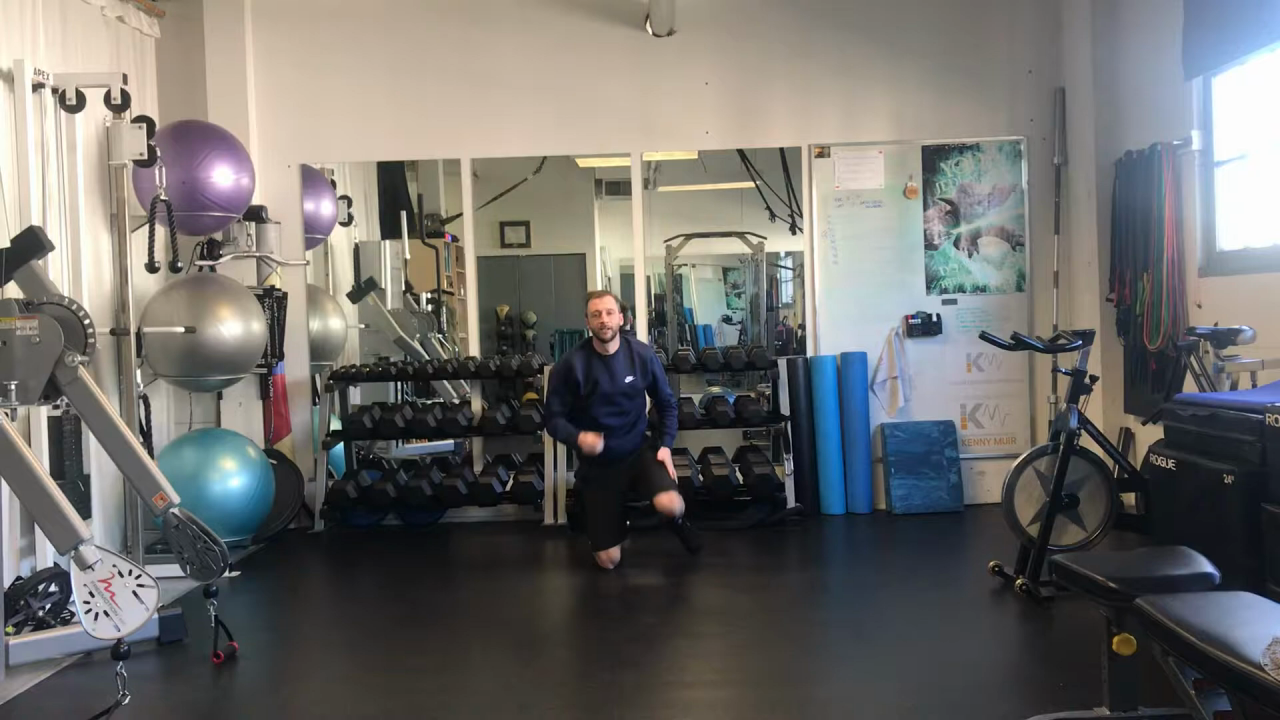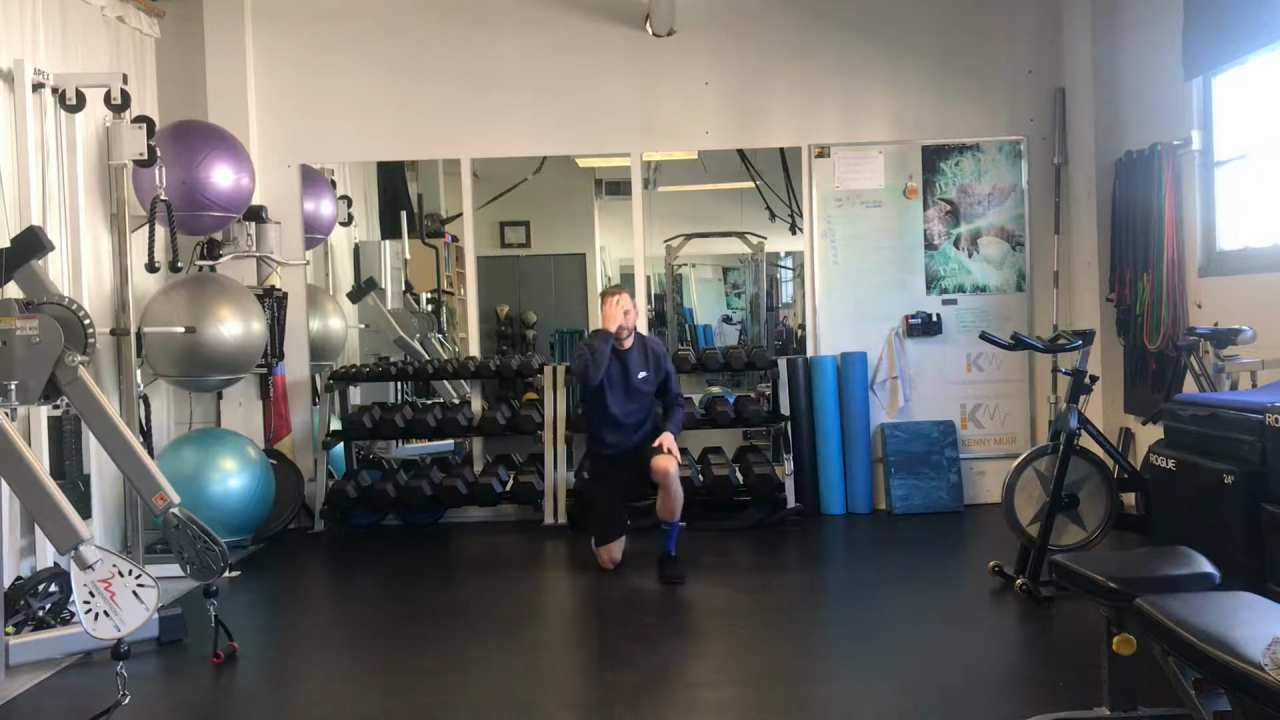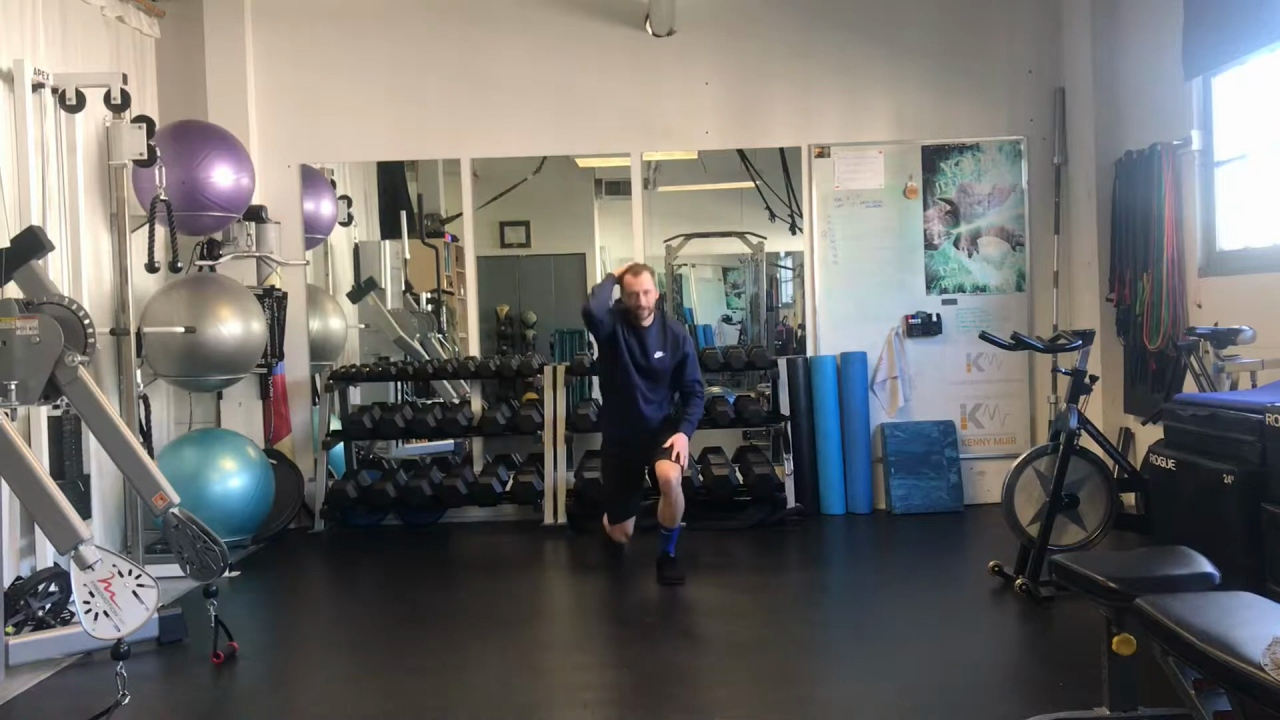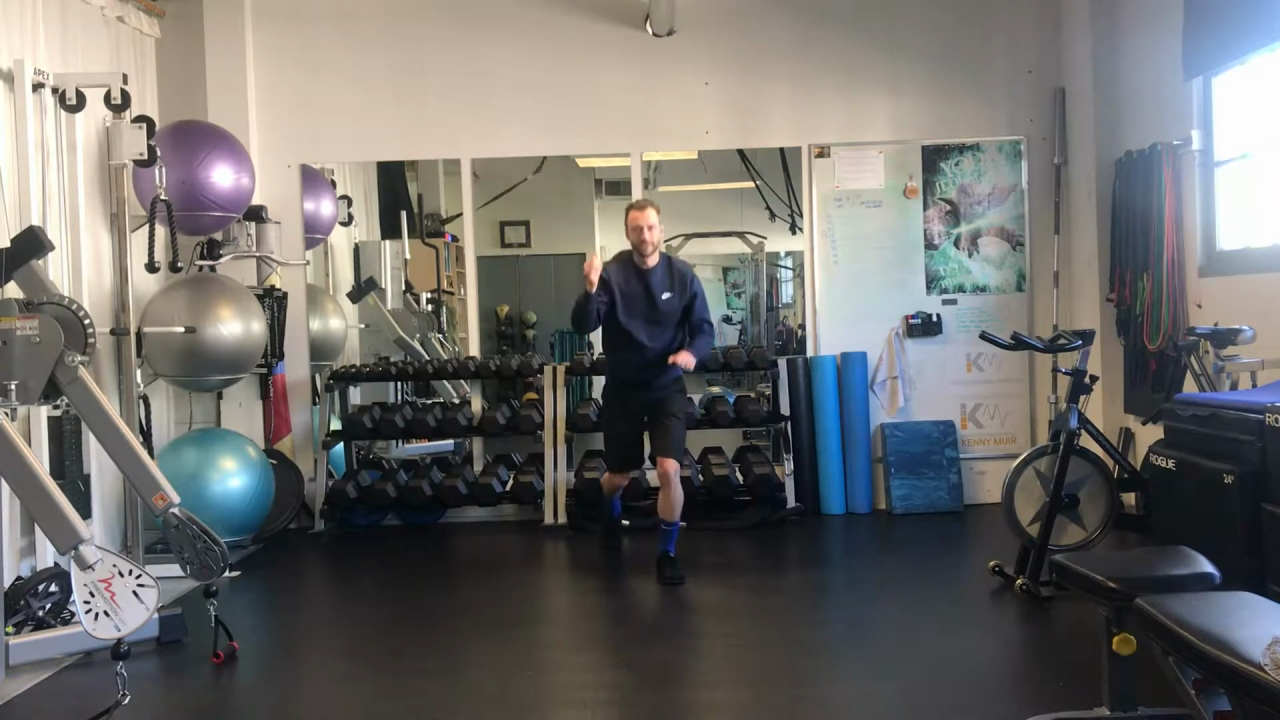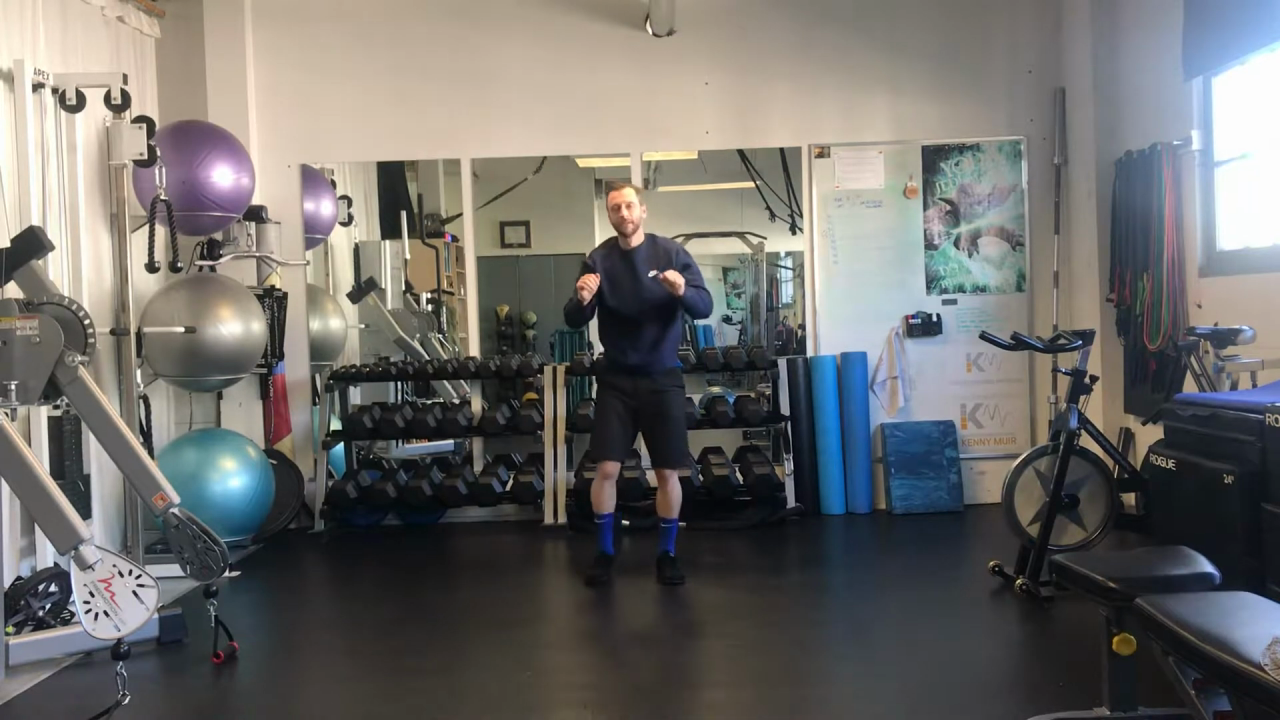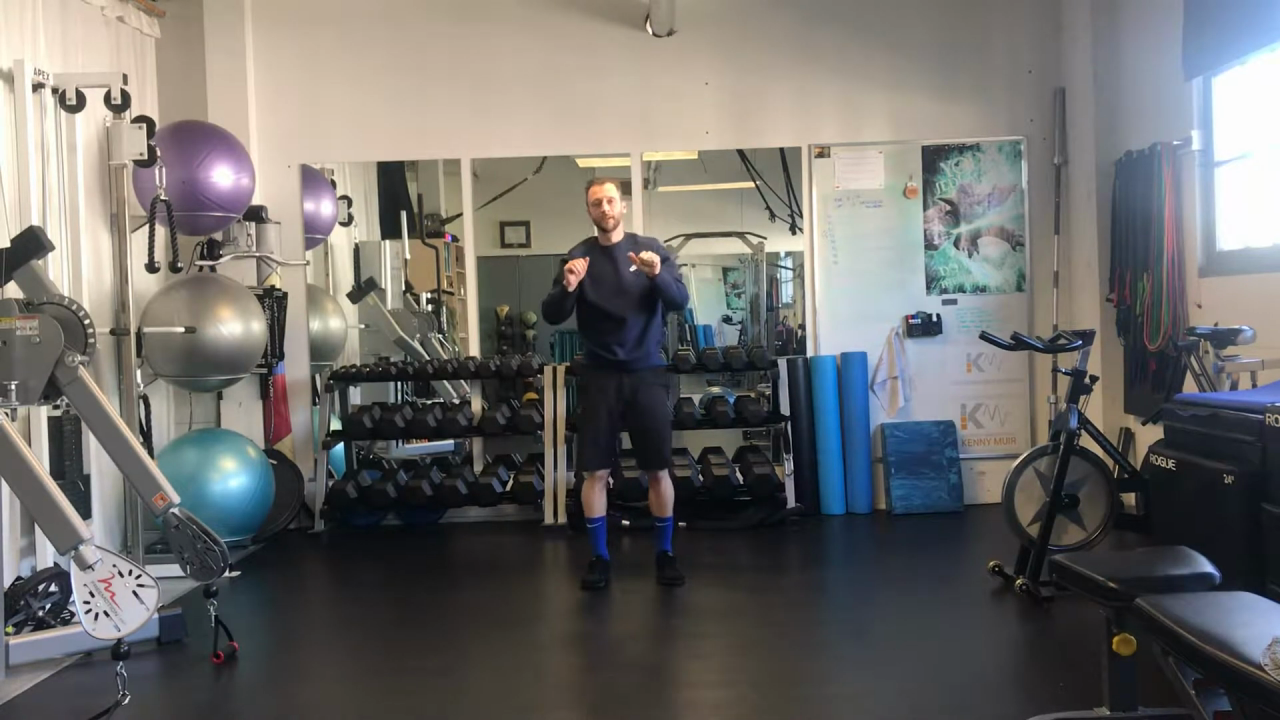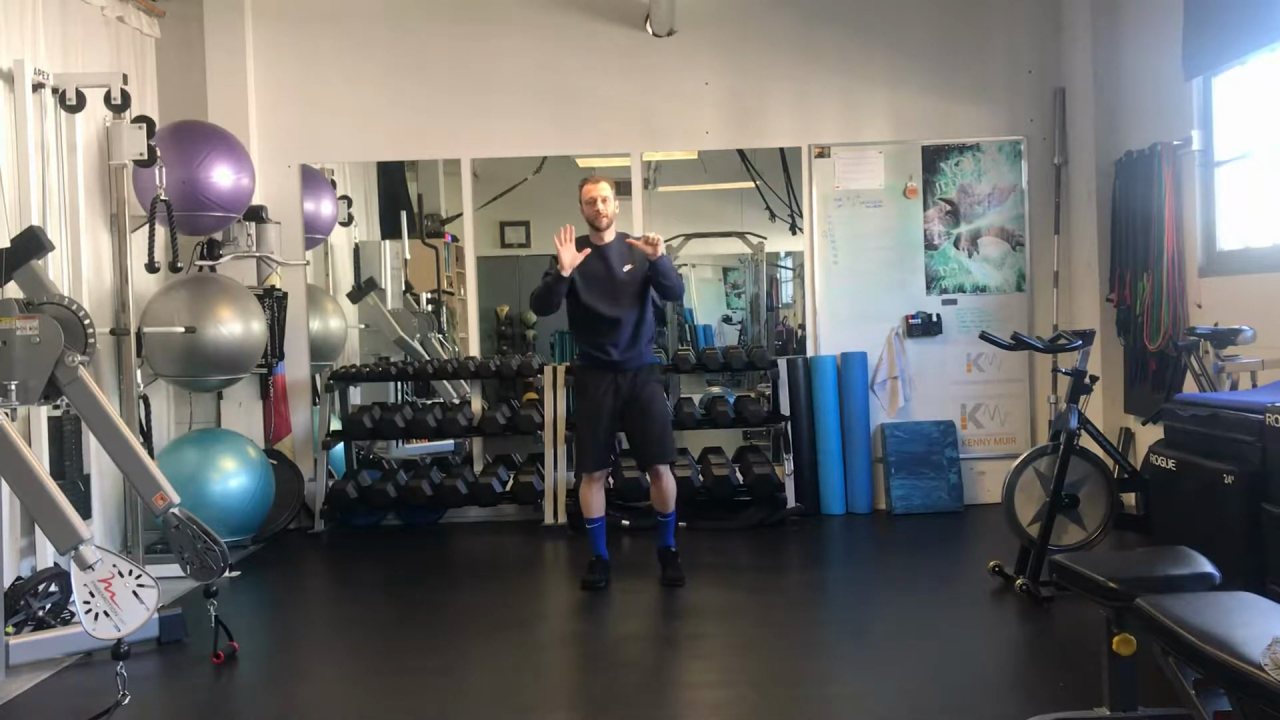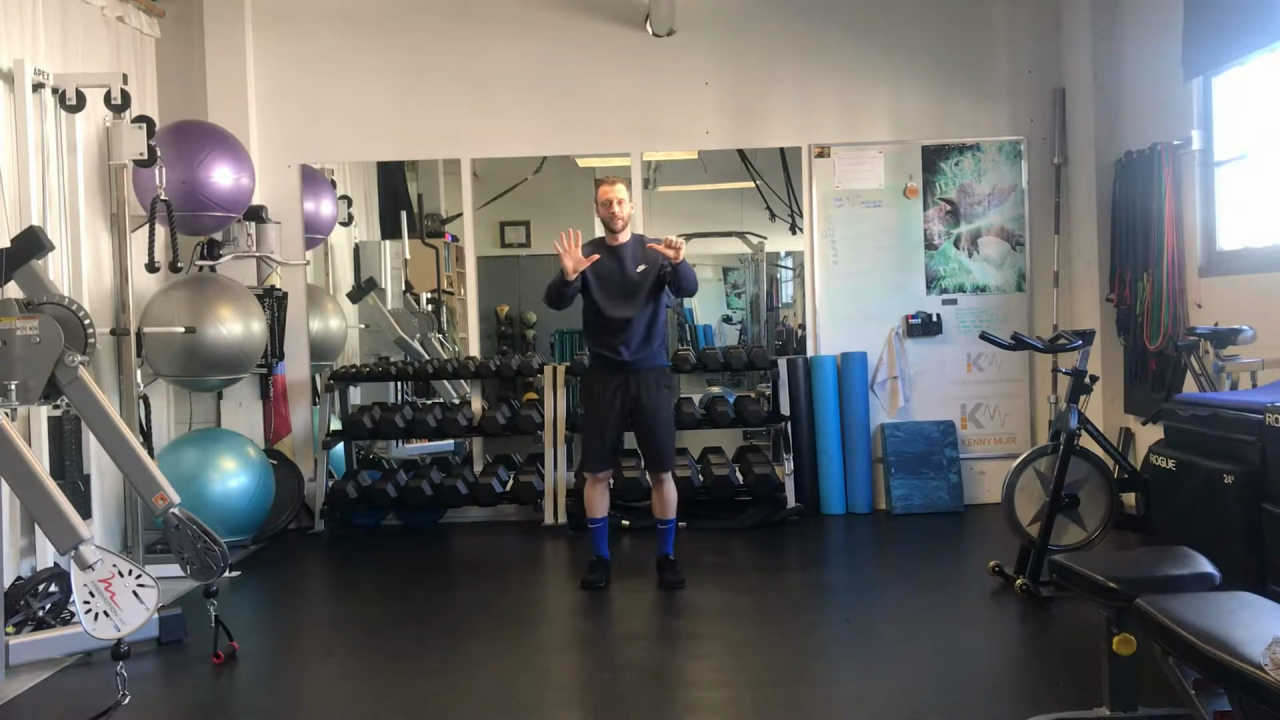
dt=0.3s
person 1, frame 1
left shoulder: (642, 355)
right shoulder: (571, 365)
left elbow: (667, 404)
right elbow: (553, 417)
left wrist: (666, 445)
right wrist: (577, 437)
left hip: (636, 448)
right hip: (597, 462)
left knee: (670, 505)
right knee: (608, 560)
left ankle: (679, 521)
right ankle: (603, 524)
person 1, frame 2
left shoulder: (655, 351)
right shoulder: (592, 348)
left elbow: (674, 401)
right elbow: (586, 380)
left wrist: (669, 431)
right wrist: (606, 331)
left hip: (645, 442)
right hip: (606, 454)
left knee: (667, 470)
right knee: (609, 559)
left ankle: (668, 553)
right ankle: (602, 532)
person 1, frame 3
left shoulder: (675, 334)
right shoulder: (613, 322)
left elbow: (693, 391)
right elbow: (592, 312)
left wrist: (684, 431)
right wrist: (612, 279)
left hip: (661, 426)
right hip: (620, 433)
left knee: (669, 478)
right knee: (620, 533)
left ankle: (667, 556)
right ankle: (612, 525)
person 1, frame 4
left shoulder: (682, 274)
right shoulder: (612, 272)
left elbow: (704, 328)
right elbow: (583, 325)
left wrist: (691, 352)
right wrist: (590, 288)
left hip: (667, 387)
right hip: (622, 388)
left knee: (669, 471)
right knee: (618, 476)
left ankle: (667, 554)
right ankle: (612, 513)
person 1, frame 5
left shoulder: (671, 252)
right shoulder: (598, 260)
left elbow: (705, 307)
right elbow: (574, 321)
left wrist: (682, 290)
right wrist: (581, 300)
left hip: (663, 377)
right hip: (617, 379)
left knee: (668, 472)
right knee: (606, 468)
left ankle: (667, 555)
right ankle: (605, 552)
person 1, frame 6
left shoulder: (650, 249)
right shoulder: (579, 256)
left elbow: (680, 301)
right elbow: (552, 316)
left wrist: (658, 274)
right wrist: (567, 287)
left hip: (647, 374)
right hip: (599, 377)
left knee: (658, 471)
right knee: (595, 472)
left ankle: (665, 553)
right ankle: (599, 557)
person 1, frame 7
left shoulder: (640, 250)
right shoulder: (572, 252)
left elbow: (673, 293)
right elbow: (541, 306)
left wrist: (659, 261)
right wrist: (561, 272)
left hip: (641, 371)
right hip: (595, 375)
left knee: (659, 466)
right knee: (593, 472)
left ankle: (668, 549)
right ankle: (599, 557)
person 1, frame 8
left shoulder: (654, 250)
right shoulder: (587, 253)
left elbow: (687, 289)
right elbow: (555, 302)
left wrist: (678, 263)
right wrist: (568, 275)
left hip: (651, 373)
right hip: (604, 375)
left knee: (661, 472)
right knee: (597, 473)
left ankle: (666, 556)
right ankle: (599, 557)
